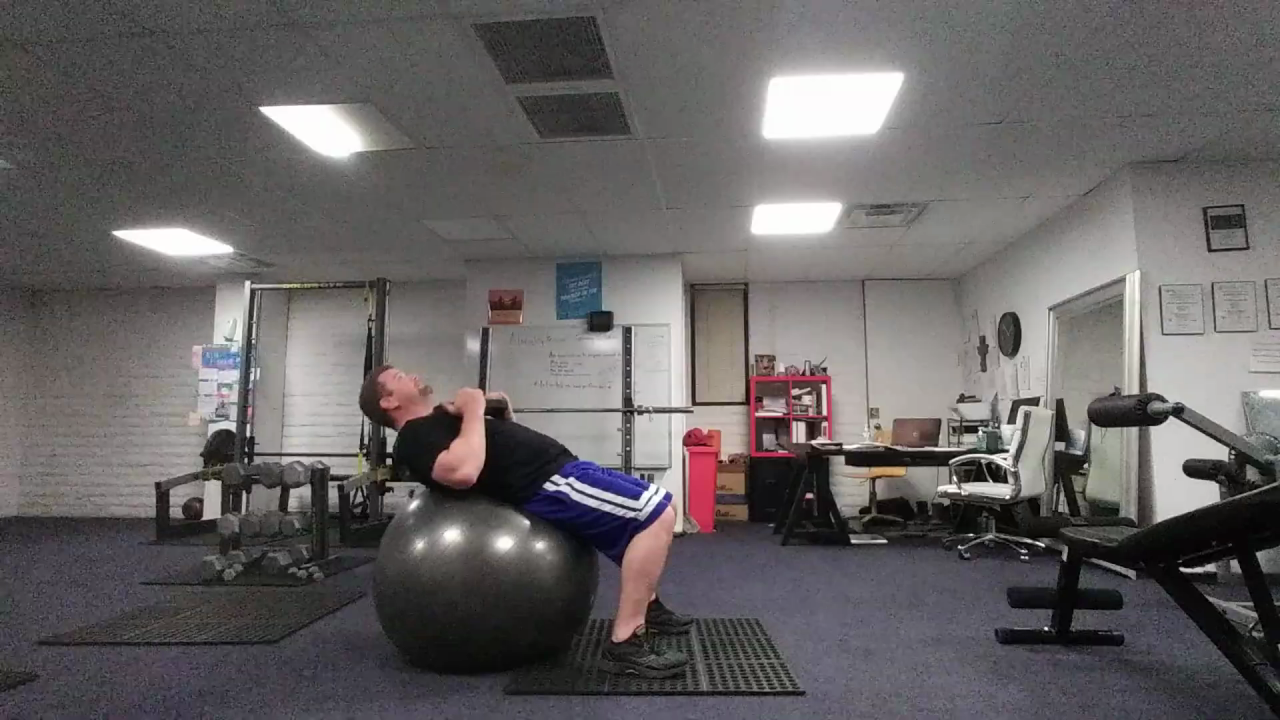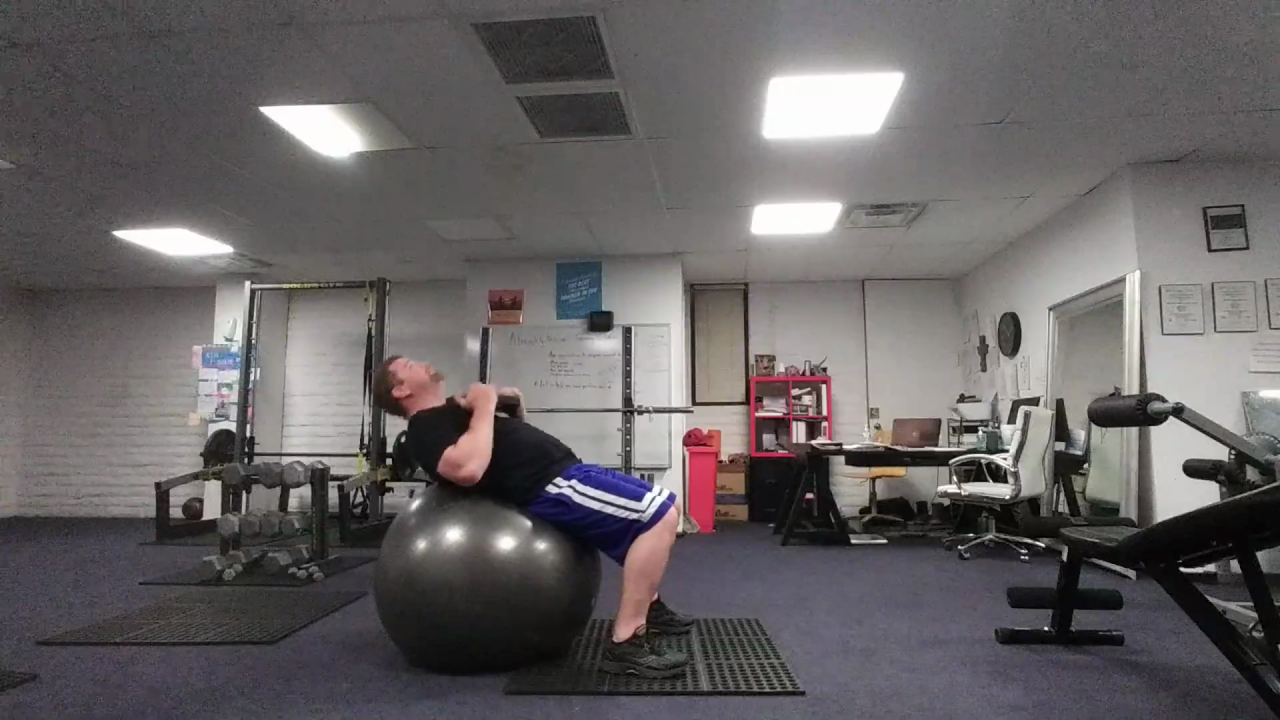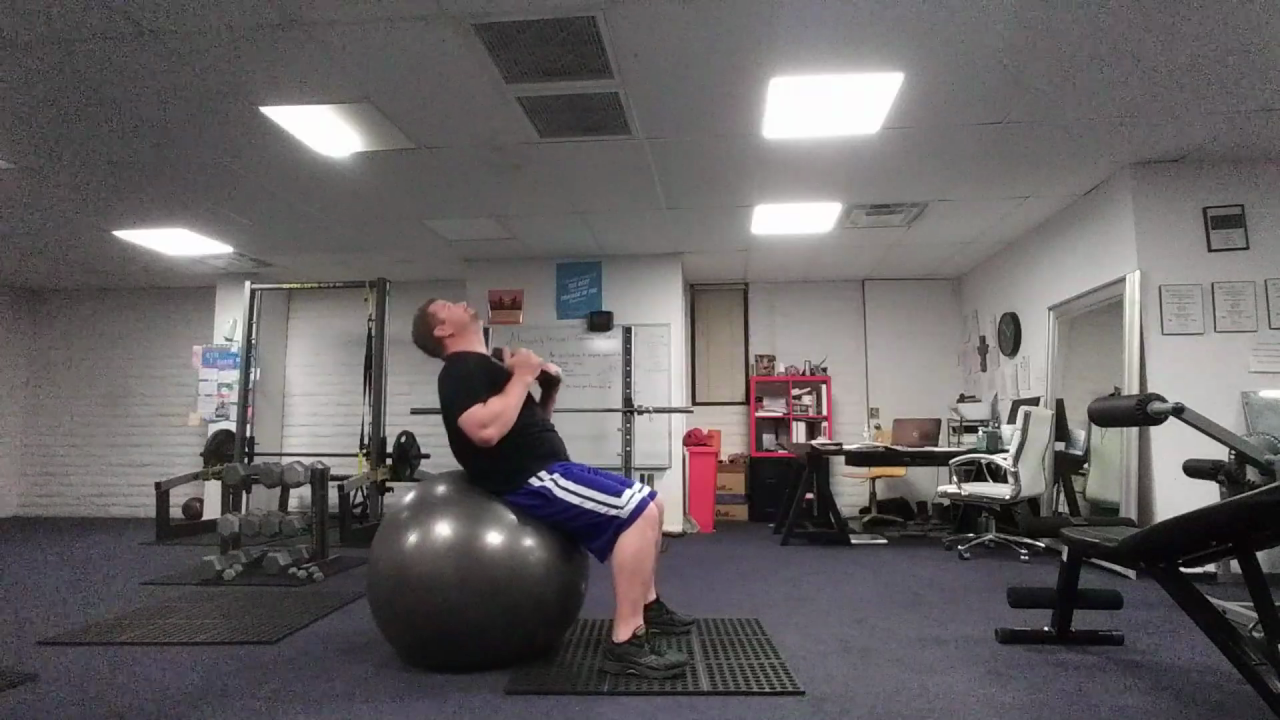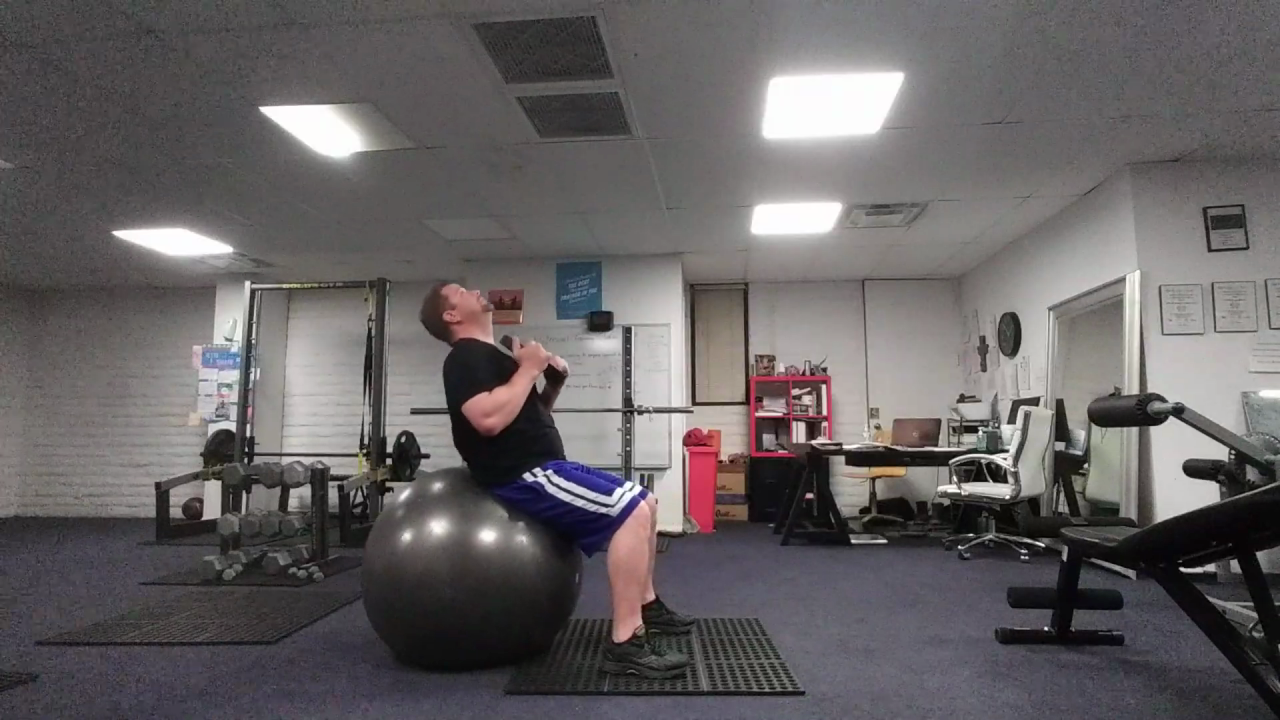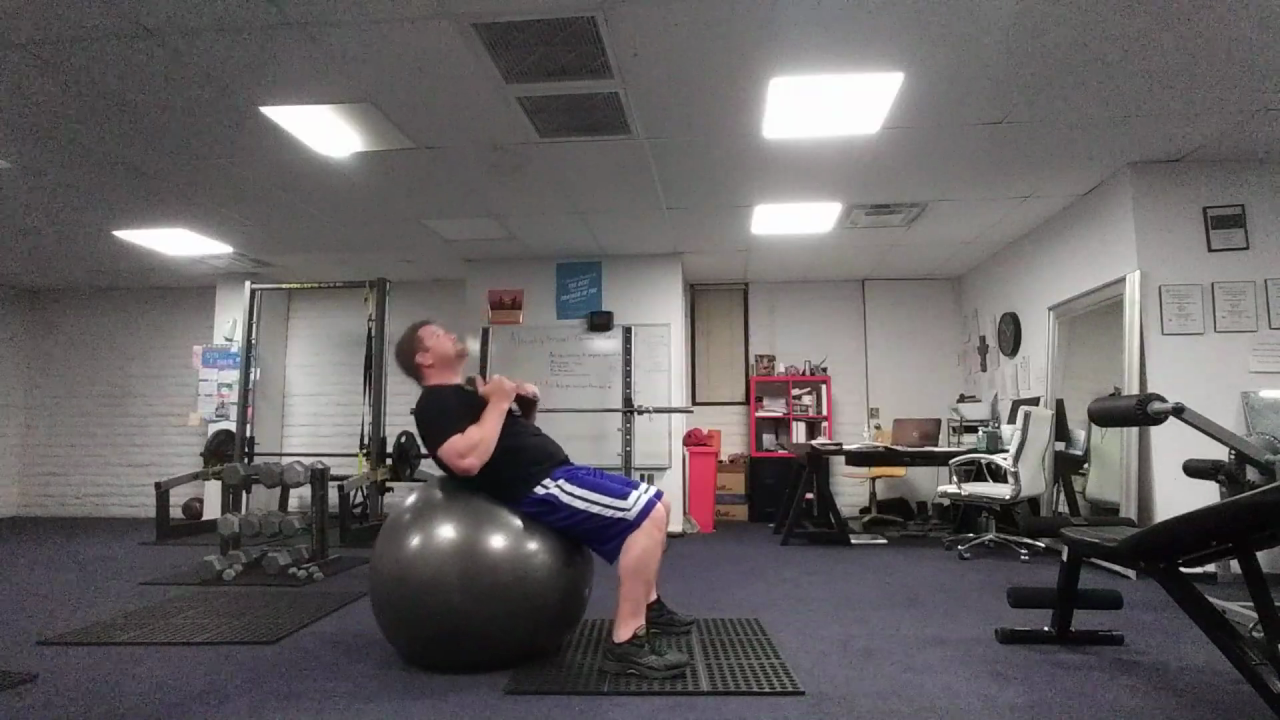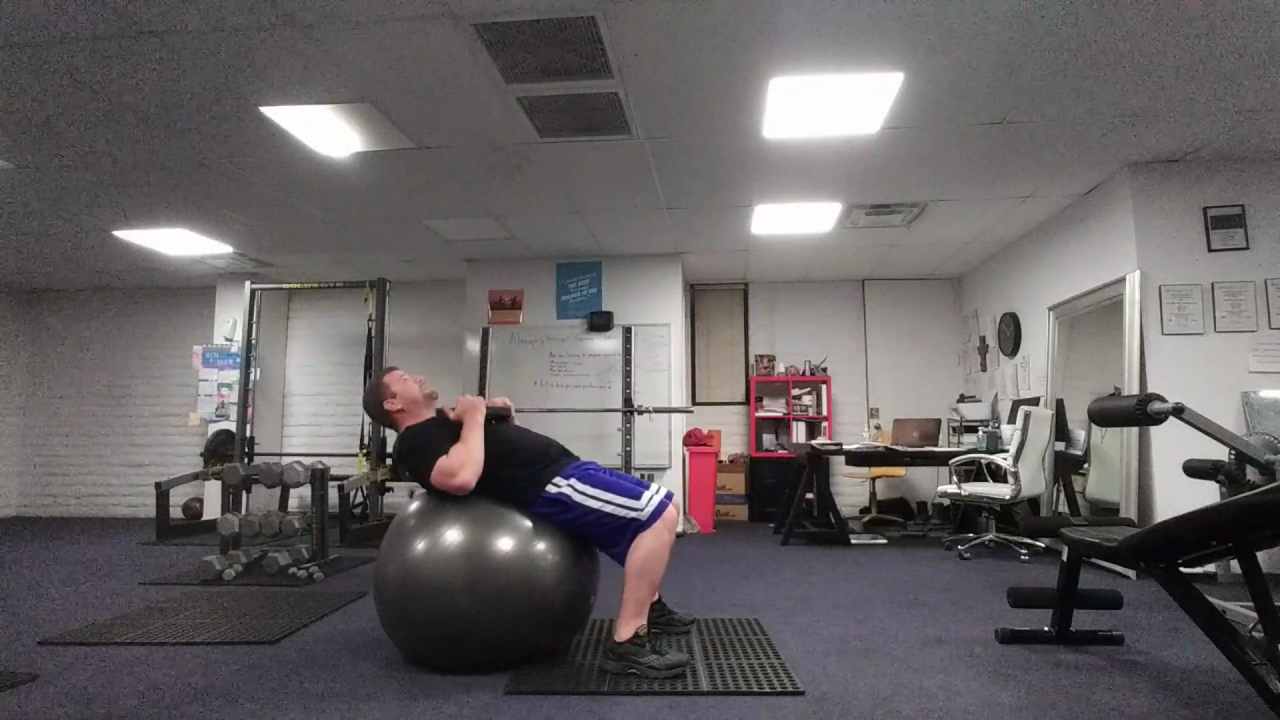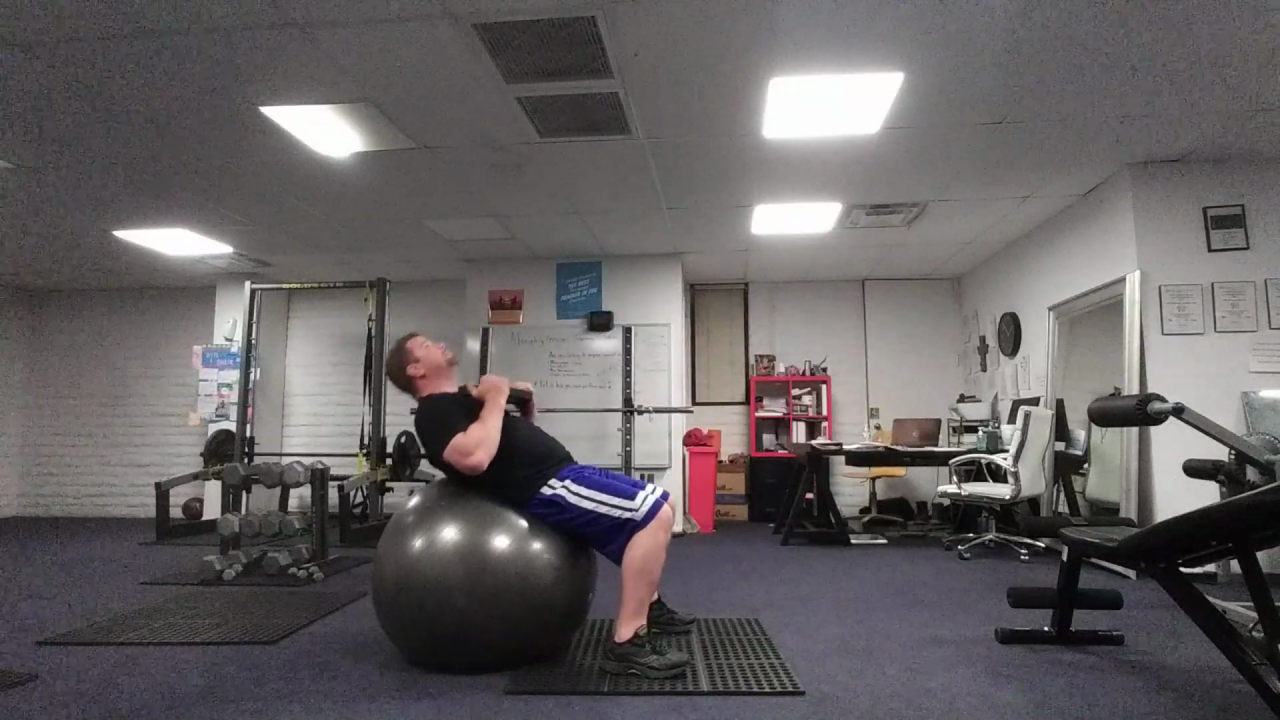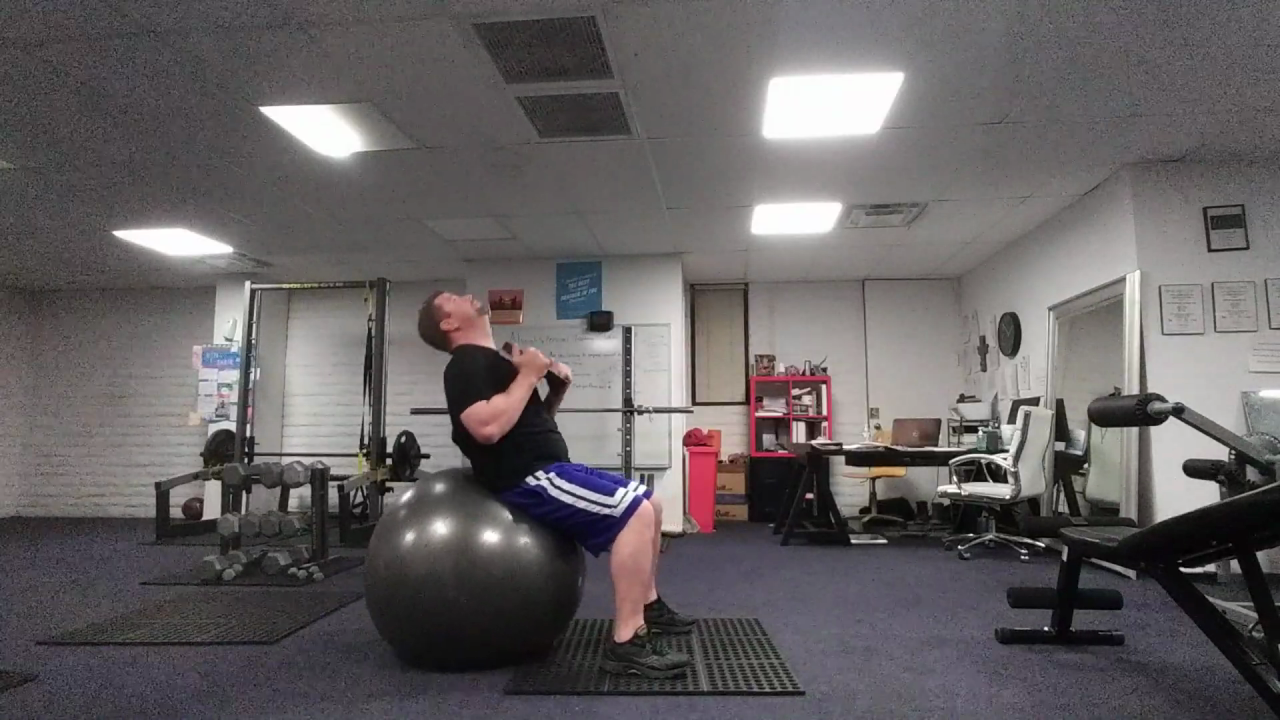
dt=0.5s
person 1, frame 1
left shoulder: (433, 425)
right shoulder: (415, 438)
right elbow: (464, 471)
left wrist: (503, 415)
right wrist: (474, 410)
left hip: (555, 471)
right hip: (547, 484)
left knee: (652, 511)
right knee: (658, 516)
left ankle: (647, 607)
right ankle: (626, 643)
person 1, frame 2
left shoulder: (447, 414)
right shoulder: (426, 426)
right elbow: (468, 468)
left wrist: (515, 409)
right wrist: (484, 406)
left hip: (559, 474)
right hip: (548, 487)
left knee: (653, 509)
right knee: (661, 513)
left ankle: (648, 608)
right ankle: (626, 644)
person 1, frame 3
left shoulder: (482, 366)
right shoulder: (461, 370)
right elbow: (486, 430)
left wrist: (549, 389)
right wrist: (522, 376)
left hip: (547, 472)
right hip: (533, 482)
left knee: (644, 507)
right knee: (643, 512)
left ankle: (648, 607)
right ankle: (626, 644)
person 1, frame 4
left shoulder: (486, 355)
right shoulder: (466, 357)
right elbow: (489, 419)
left wrist: (554, 383)
right wrist: (528, 369)
left hip: (542, 468)
right hip: (524, 478)
left knee: (643, 503)
right knee: (634, 511)
left ankle: (647, 606)
right ankle: (627, 644)
person 1, frame 5
left shoulder: (459, 395)
right shoulder: (436, 404)
right elbow: (467, 459)
left wrist: (526, 409)
right wrist: (499, 402)
left hip: (553, 475)
right hip: (537, 488)
left knee: (650, 507)
right knee: (650, 514)
left ankle: (649, 607)
right ankle: (626, 644)
person 1, frame 6
left shoulder: (439, 427)
right shoulder: (416, 442)
right elbow: (461, 478)
left wrist: (505, 418)
right wrist: (473, 416)
left hip: (560, 472)
right hip: (552, 485)
left knee: (657, 510)
right knee: (661, 515)
left ankle: (649, 607)
right ankle: (627, 644)
person 1, frame 7
left shoulder: (455, 403)
right shoulder: (434, 412)
right elbow: (475, 457)
left wrist: (526, 407)
right wrist: (495, 398)
left hip: (559, 475)
right hip: (548, 487)
left knee: (651, 510)
right knee: (656, 515)
left ankle: (649, 607)
right ankle: (627, 643)
person 1, frame 8
left shoulder: (490, 360)
right shoulder: (468, 363)
right elbow: (487, 427)
left wrist: (557, 389)
right wrist: (529, 375)
left hip: (547, 469)
right hip: (528, 480)
left knee: (648, 505)
right knee: (637, 513)
left ankle: (649, 607)
right ankle: (628, 644)
